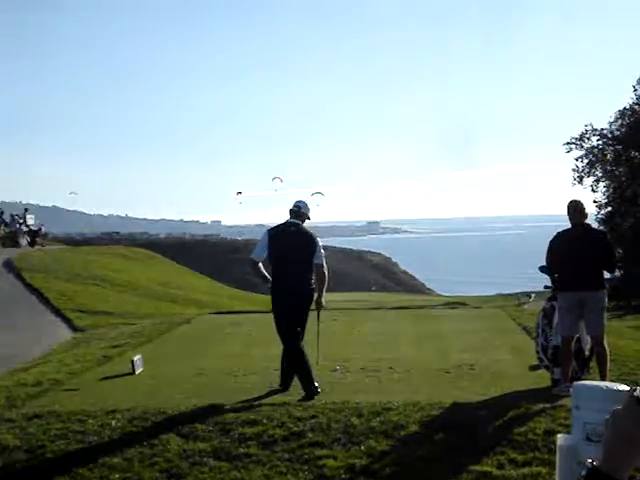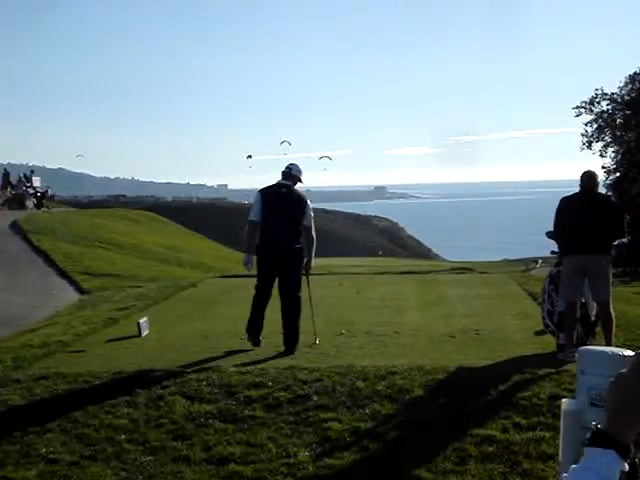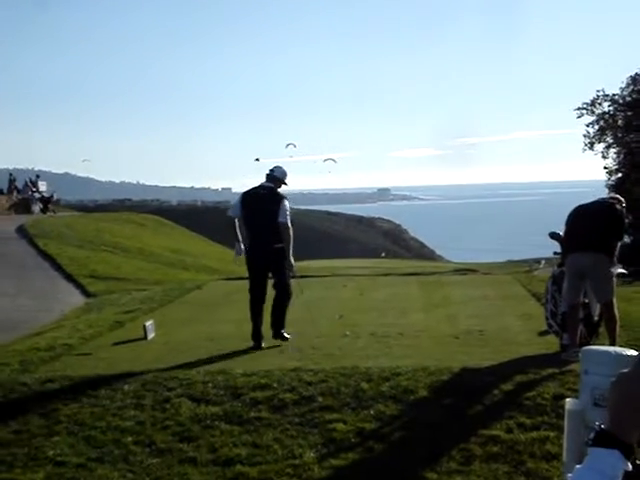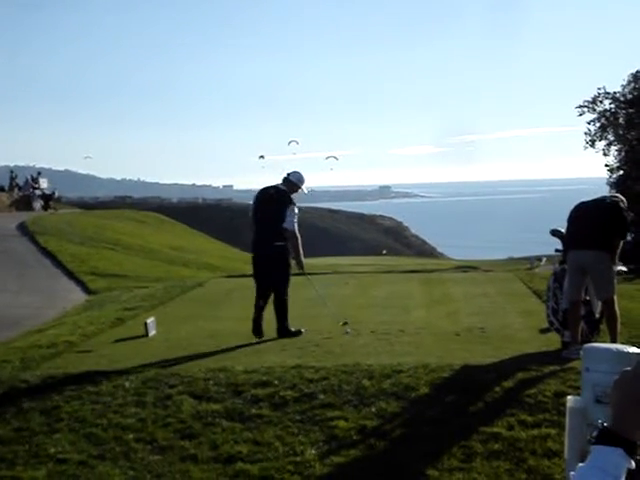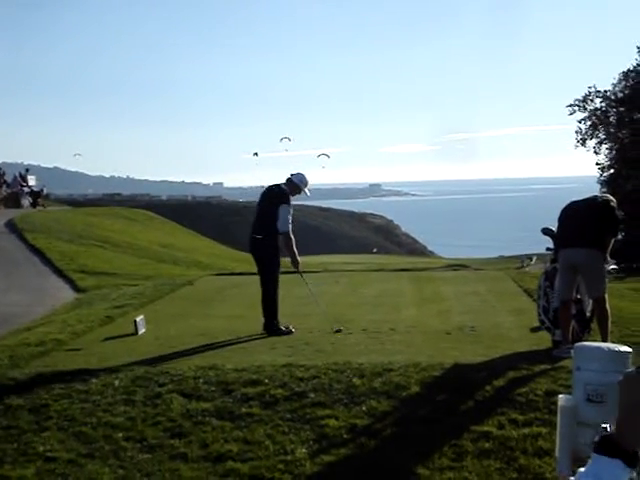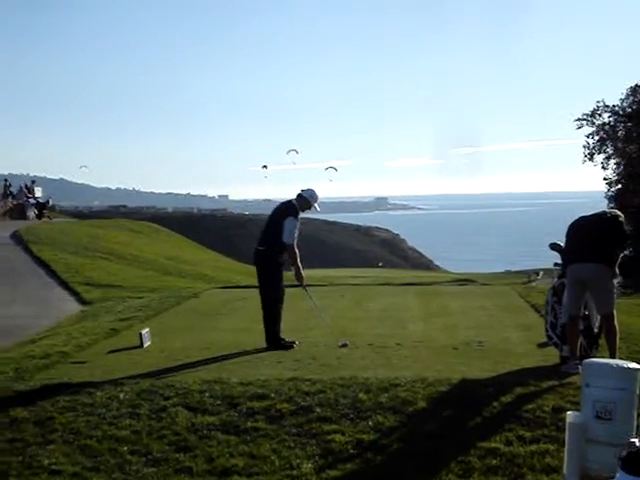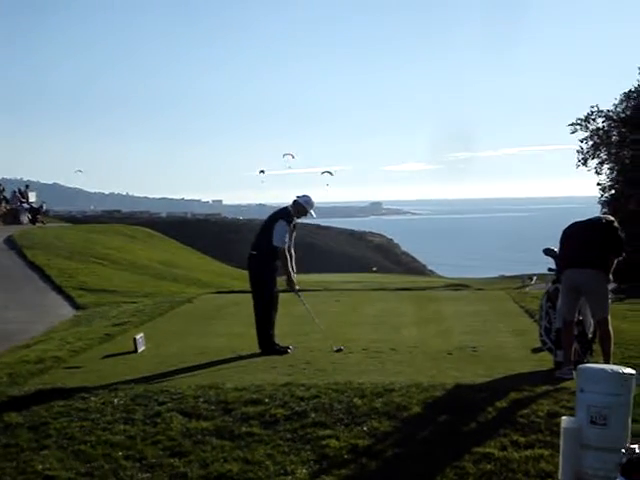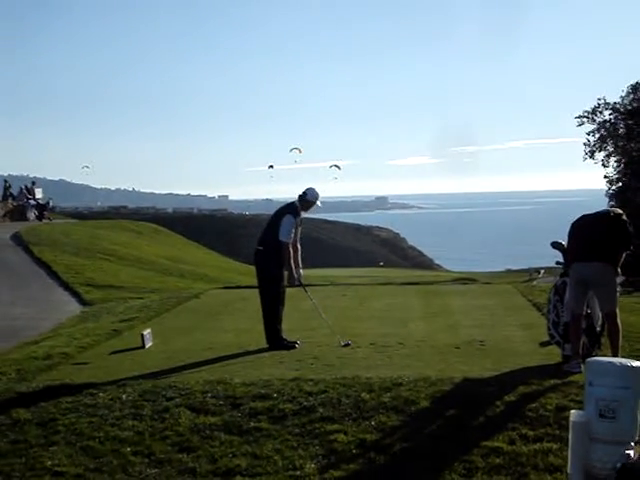
dt=0.5s
person 1, frame 1
left shoulder: (272, 234)
right shoulder: (312, 238)
left elbow: (255, 262)
right elbow: (321, 270)
left wrist: (268, 280)
right wrist: (320, 296)
left hip: (281, 293)
right hip: (304, 293)
left knee: (290, 339)
right knee: (295, 337)
left ankle: (310, 385)
right ankle: (285, 380)
person 1, frame 2
left shoulder: (263, 195)
right shoulder: (302, 200)
left elbow: (253, 225)
right elbow: (309, 232)
left wrist: (248, 253)
right wrist: (309, 258)
left hip: (267, 252)
right hip: (293, 253)
left knee: (262, 294)
right knee: (291, 298)
left ankle: (254, 335)
right ankle: (291, 344)
person 1, frame 3
left shoulder: (246, 196)
right shoulder: (280, 199)
left elbow: (232, 217)
right elbow: (286, 228)
left wrist: (239, 242)
right wrist: (289, 255)
left hip: (254, 251)
right hip: (276, 250)
left knee: (257, 295)
right knee: (283, 289)
left ankle: (257, 338)
right ankle: (277, 328)
person 1, frame 4
left shoulder: (262, 193)
right shoulder: (288, 203)
left elbow: (254, 219)
right elbow: (292, 234)
right wrist: (299, 258)
left hip: (259, 246)
right hip: (277, 249)
left knee: (263, 287)
right knee: (280, 289)
left ankle: (257, 320)
right ankle: (283, 328)
person 1, frame 5
left shoulder: (270, 190)
right shoulder: (284, 202)
right elbow: (286, 234)
right wrist: (294, 257)
left hip: (257, 241)
right hip: (267, 243)
left knee: (268, 283)
right knee: (271, 285)
left ankle: (270, 322)
right ankle: (272, 325)
person 1, frame 6
left shoulder: (286, 207)
right shoulder: (292, 215)
right elbow: (290, 247)
left wrist: (294, 265)
right wrist: (299, 271)
left hip: (268, 255)
right hip: (268, 257)
left knee: (275, 298)
right knee: (273, 299)
left ankle: (274, 337)
right ankle: (274, 340)
person 1, frame 7
left shoulder: (290, 219)
right shoulder: (283, 220)
left elbow: (289, 250)
right elbow: (282, 252)
left wrist: (293, 274)
right wrist: (289, 277)
left hip: (265, 262)
right hip: (261, 262)
left knee: (269, 303)
right knee: (266, 305)
left ankle: (268, 342)
right ankle: (267, 345)
person 1, frame 8
left shoulder: (295, 214)
right shoulder: (290, 215)
left elbow: (295, 245)
right elbow: (286, 247)
left wrist: (298, 269)
right wrist: (291, 273)
left hip: (272, 258)
right hip: (267, 258)
left knee: (276, 299)
right knee: (273, 300)
left ankle: (276, 338)
right ankle: (275, 340)
person 2, frame 1
left shoulder: (559, 239)
right shoulder: (600, 237)
left elbow: (551, 267)
right elbow: (611, 266)
left hip: (567, 292)
right hip: (594, 291)
left knee: (566, 339)
right knee: (598, 339)
left ankle: (565, 383)
right ankle: (604, 383)
person 2, frame 2
left shoulder: (565, 203)
right shoulder: (608, 203)
left elbow: (558, 231)
right elbow: (619, 231)
right wrist: (606, 245)
left hip: (572, 257)
right hip: (599, 257)
left knee: (571, 304)
right knee: (604, 304)
left ankle: (570, 348)
person 2, frame 3
left shoulder: (578, 210)
right shoulder: (615, 209)
right elbow: (616, 237)
right wrist: (612, 258)
left hip: (572, 257)
right hip: (598, 257)
left knee: (573, 305)
right knee: (608, 304)
left ankle: (573, 348)
right ankle: (613, 348)
person 2, frame 4
left shoulder: (580, 207)
right shoulder: (617, 206)
left elbow: (569, 233)
right elbow: (620, 235)
right wrist: (614, 257)
left hip: (574, 254)
right hip: (599, 254)
left knee: (574, 302)
right knee: (608, 301)
left ankle: (575, 346)
right ankle: (614, 345)
person 2, frame 5
left shoulder: (570, 207)
right shoulder: (607, 204)
left elbow: (559, 232)
right elbow: (612, 231)
right wrist: (605, 254)
left hip: (565, 252)
right hip: (590, 252)
left knee: (565, 300)
right knee: (600, 300)
left ankle: (566, 345)
person 2, frame 6
left shoulder: (578, 222)
right shoulder: (613, 219)
left elbow: (568, 248)
right elbow: (621, 244)
right wrist: (614, 268)
left hip: (574, 269)
right hip: (599, 269)
left knee: (573, 318)
right knee: (608, 318)
left ankle: (572, 363)
person 2, frame 7
left shoulder: (571, 228)
right shoulder: (608, 224)
left elbow: (561, 255)
right elbow: (616, 251)
right wrist: (607, 274)
left hip: (569, 274)
right hip: (594, 274)
left knee: (567, 322)
right knee: (603, 322)
left ankle: (567, 366)
person 2, frame 8
left shoulder: (580, 222)
right shoulder: (617, 218)
left elbow: (569, 247)
right elbow: (624, 246)
right wrist: (615, 268)
left hip: (577, 268)
right hip: (602, 267)
left knee: (576, 315)
right knee: (611, 315)
left ankle: (575, 360)
